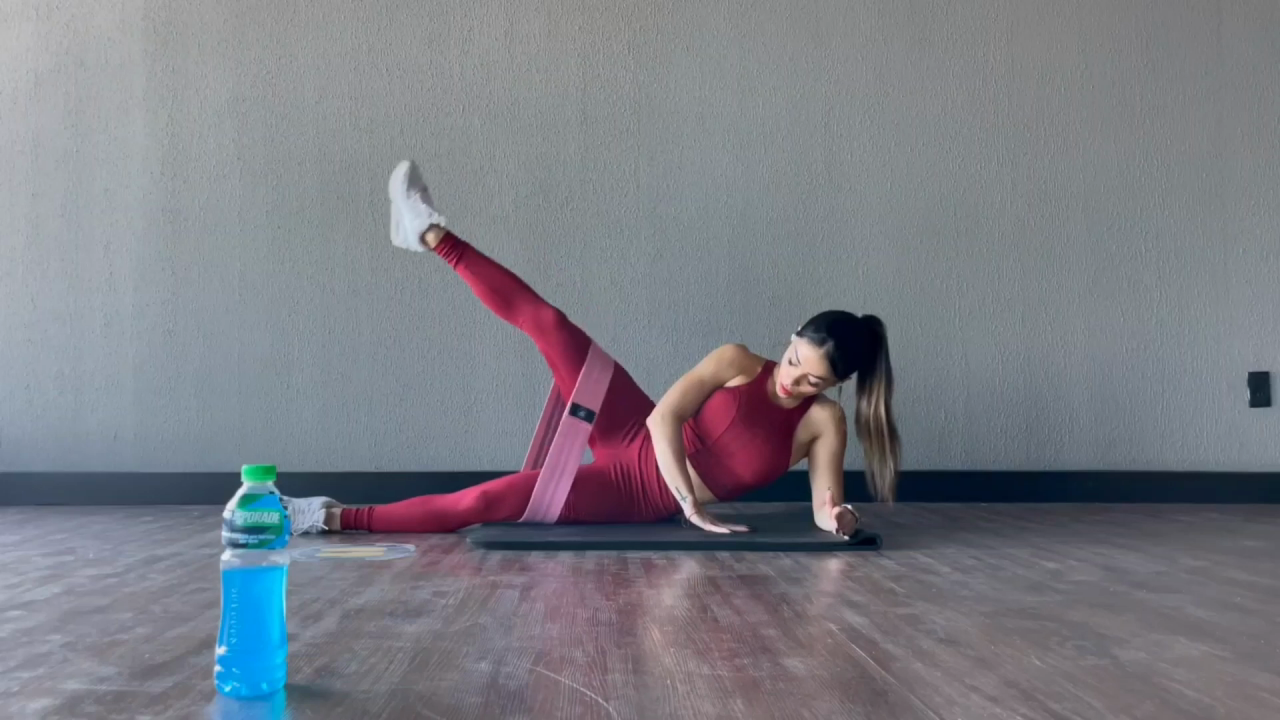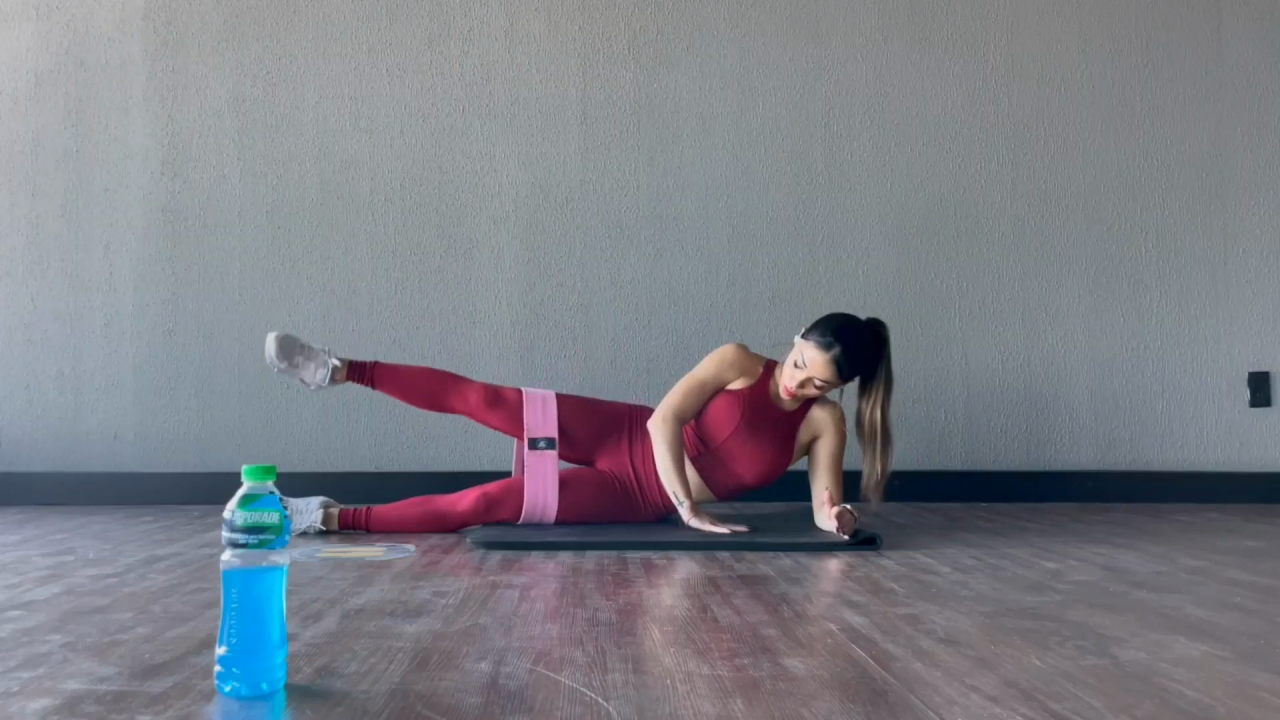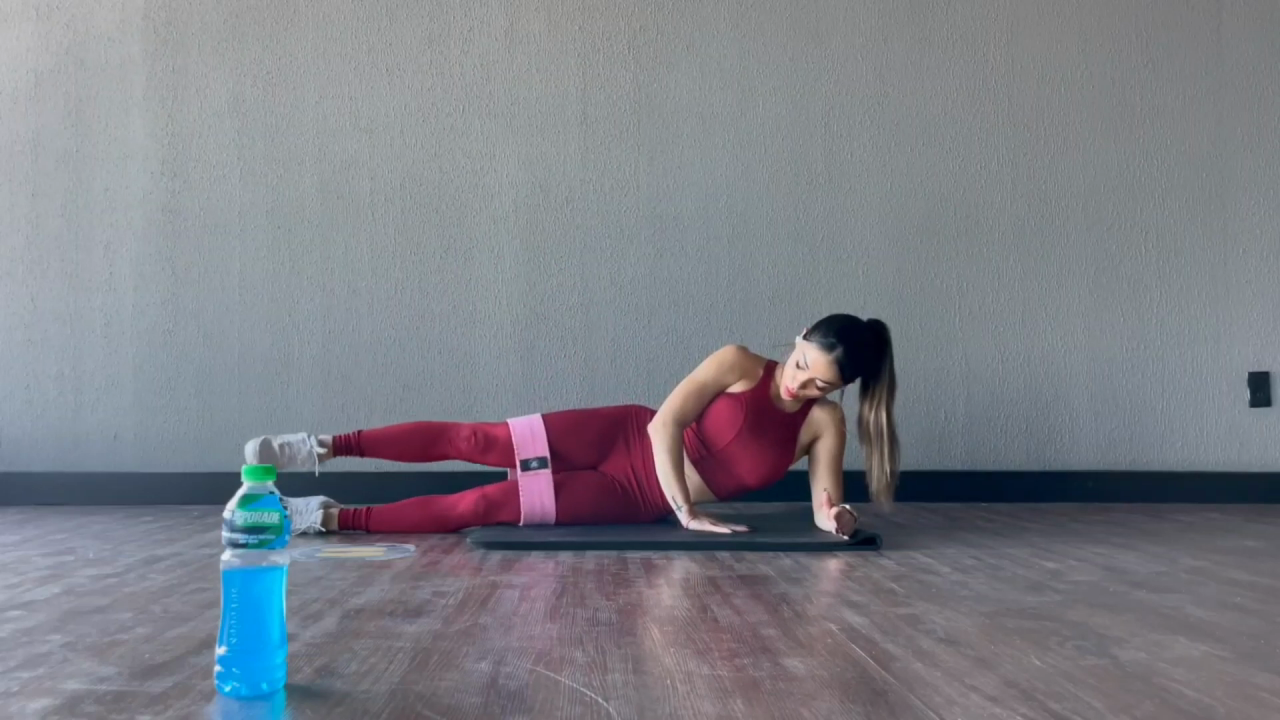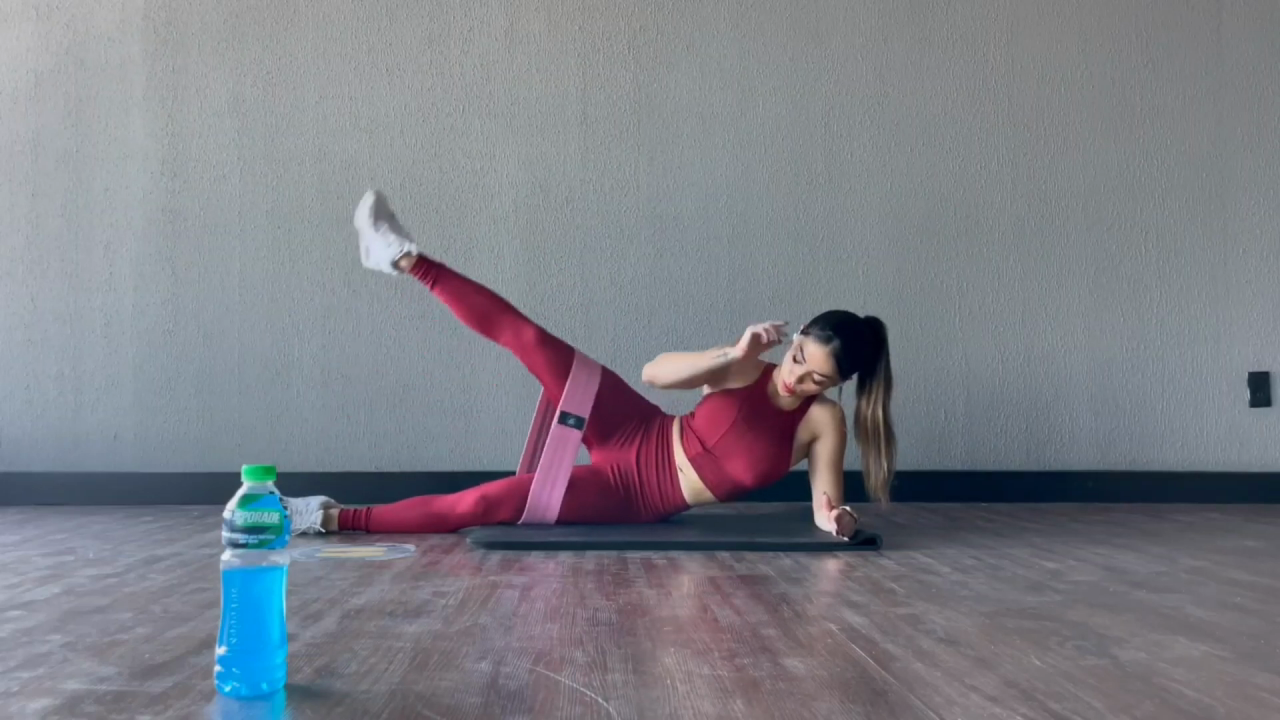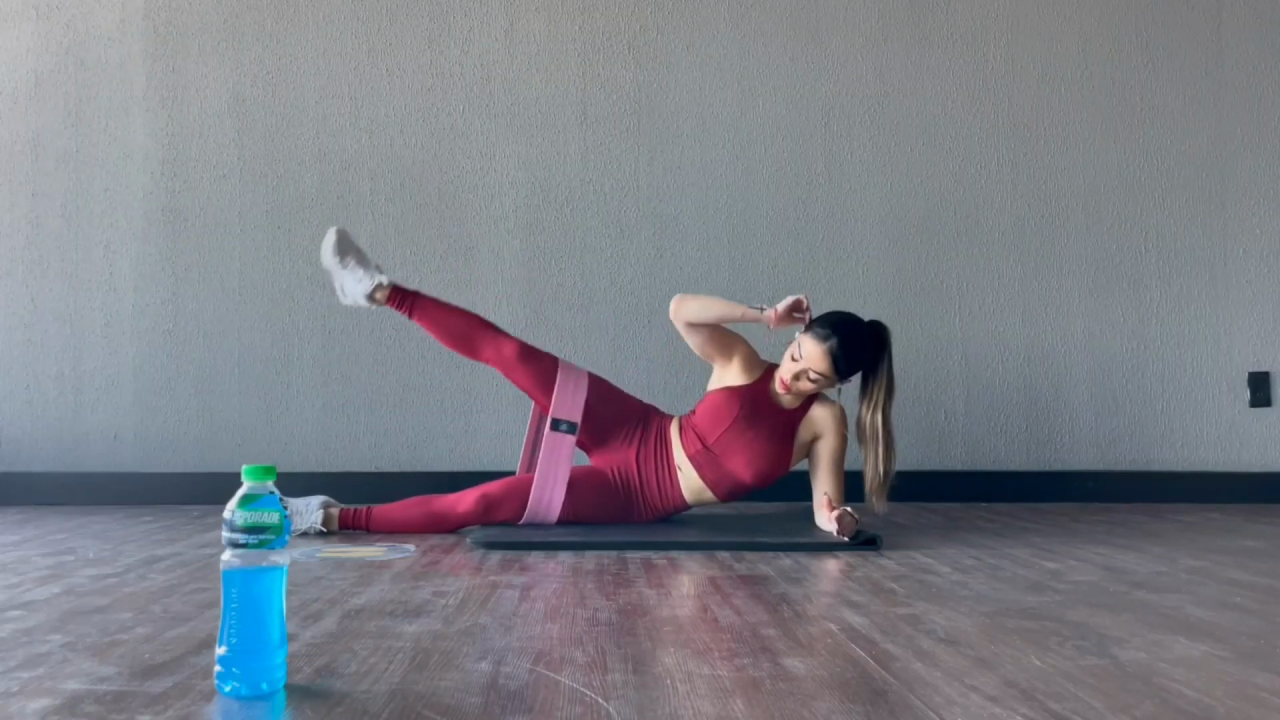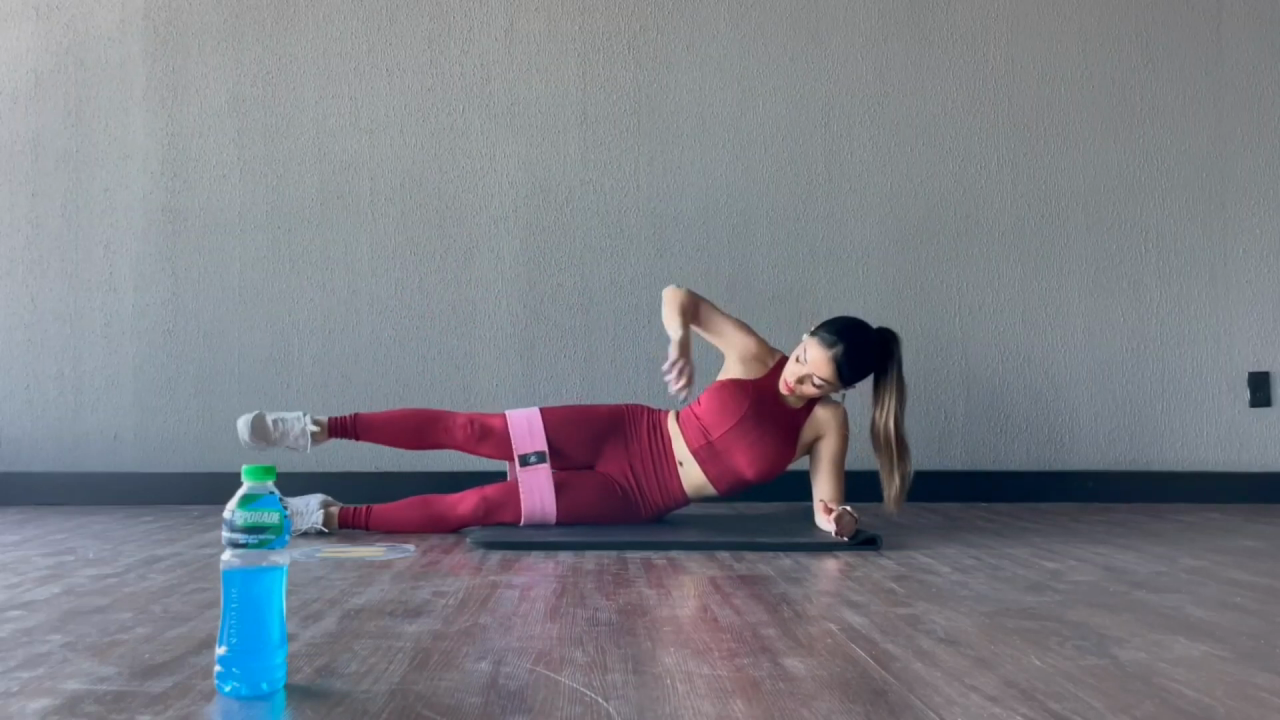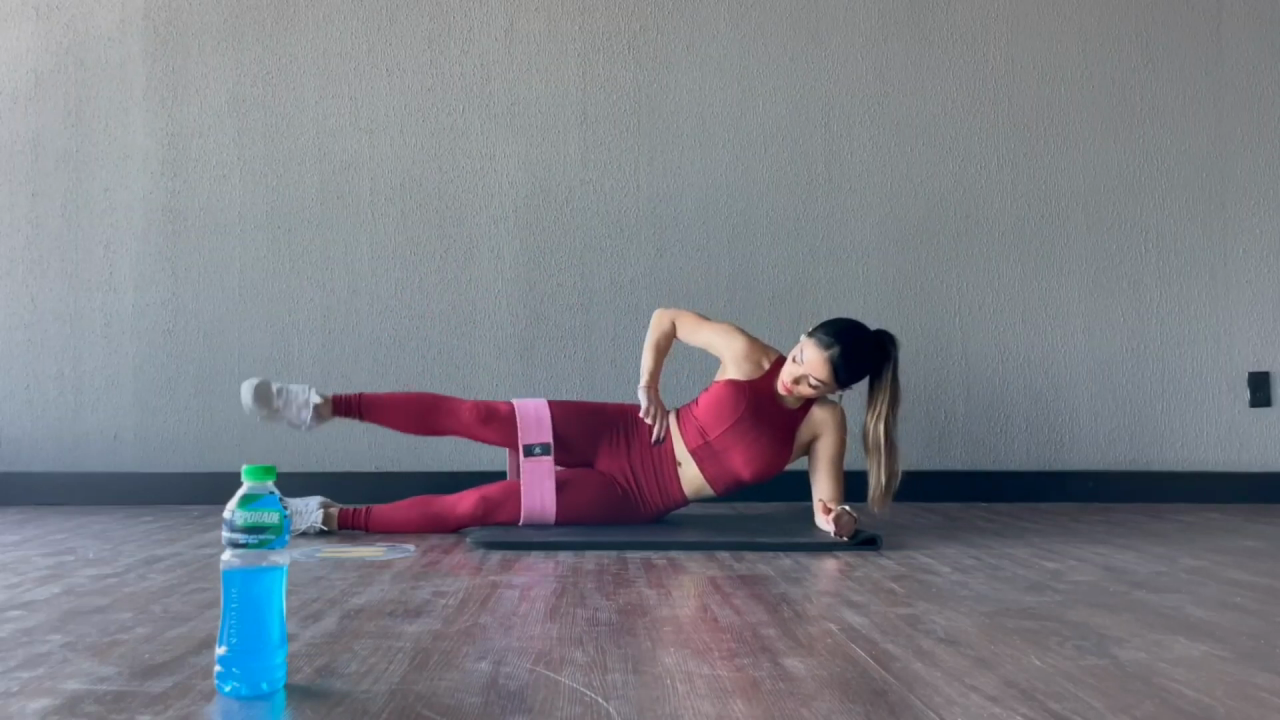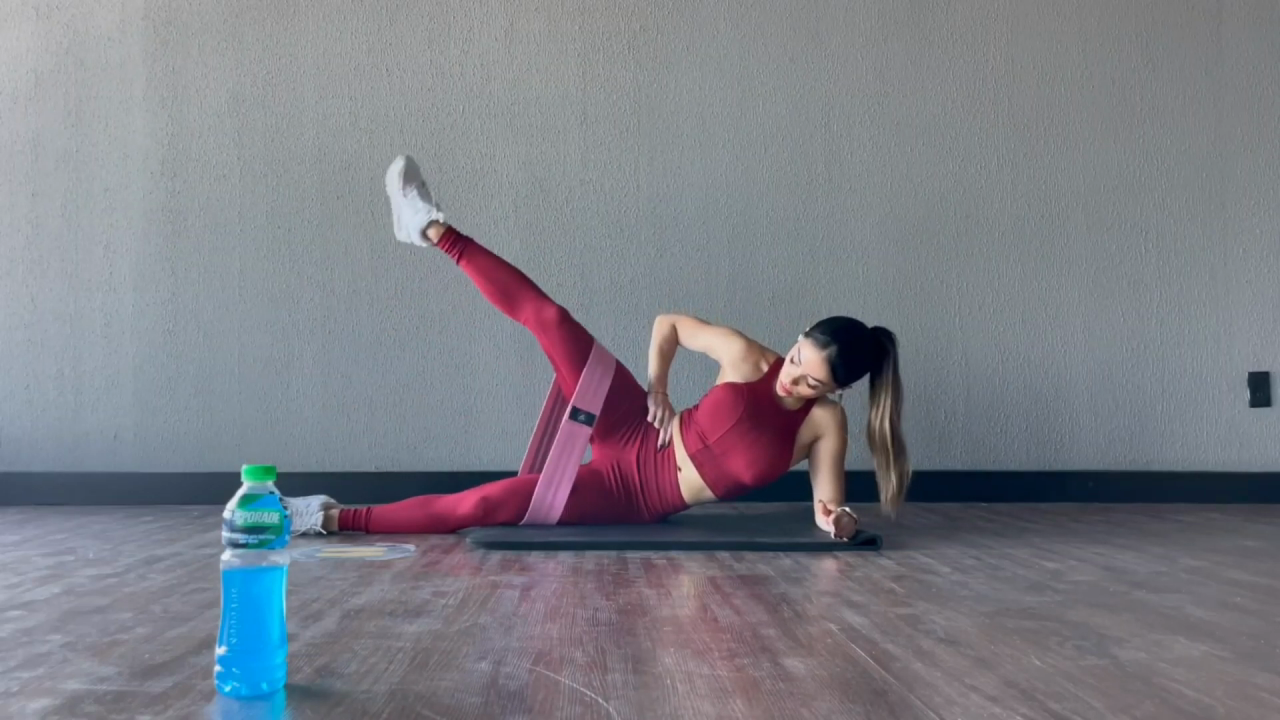
dt=0.5s
person 1, frame 1
left shoulder: (823, 423)
right shoulder: (737, 362)
left elbow: (825, 513)
right elbow: (664, 419)
left wrist: (836, 519)
right wrist: (692, 504)
left hip: (637, 499)
right hip: (634, 443)
left knee: (486, 501)
right knee: (549, 326)
left ankle: (337, 518)
right ankle: (432, 233)
person 1, frame 2
left shoulder: (825, 422)
right shoulder: (740, 361)
left elbow: (826, 508)
right elbow: (664, 420)
left wrist: (835, 516)
right wrist: (689, 509)
left hip: (637, 498)
right hip: (627, 439)
left knee: (485, 504)
right knee: (484, 399)
left ankle: (331, 516)
right ankle: (338, 371)
person 1, frame 3
left shoulder: (825, 422)
right shoulder: (739, 364)
left elbow: (826, 511)
right elbow: (666, 424)
left wrist: (837, 518)
right wrist: (688, 511)
left hip: (637, 499)
right hip: (626, 441)
left knee: (489, 505)
right knee: (474, 440)
left ankle: (333, 517)
right ankle: (325, 446)
person 1, frame 4
left shoulder: (824, 422)
right shoulder: (742, 371)
left elbow: (826, 508)
right elbow: (655, 373)
left wrist: (837, 519)
right wrist: (732, 356)
left hip: (638, 500)
right hip: (637, 447)
left knee: (486, 505)
right knee: (532, 343)
left ankle: (338, 520)
right ankle: (406, 256)
person 1, frame 5
left shoulder: (823, 420)
right shoulder: (744, 364)
left elbow: (825, 510)
right elbow: (680, 309)
left wrist: (836, 517)
right wrist: (766, 314)
left hip: (633, 497)
right hip: (636, 442)
left knee: (485, 502)
right knee: (510, 354)
left ankle: (336, 515)
right ankle: (381, 290)
person 1, frame 6
left shoulder: (826, 423)
right shoulder: (753, 356)
left elbow: (828, 506)
right elbow: (676, 294)
left wrist: (836, 518)
right wrist: (678, 344)
left hip: (634, 499)
right hip: (623, 437)
left knee: (483, 506)
right knee: (469, 430)
left ankle: (332, 516)
right ankle: (322, 427)
person 1, frame 7
left shoulder: (824, 422)
right shoulder: (748, 354)
left elbow: (827, 510)
right elbow: (667, 318)
left wrist: (836, 519)
right wrist: (647, 385)
left hip: (634, 497)
right hip: (621, 439)
left knee: (484, 505)
right knee: (476, 417)
left ankle: (331, 516)
right ankle: (324, 407)
person 1, frame 8
left shoulder: (825, 422)
right shoulder: (746, 358)
left elbow: (829, 508)
right elbow: (667, 323)
left wrist: (834, 521)
right wrist: (656, 390)
left hip: (635, 500)
right hip: (634, 439)
left knee: (483, 506)
right knee: (550, 322)
left ankle: (337, 519)
right ankle: (431, 228)
